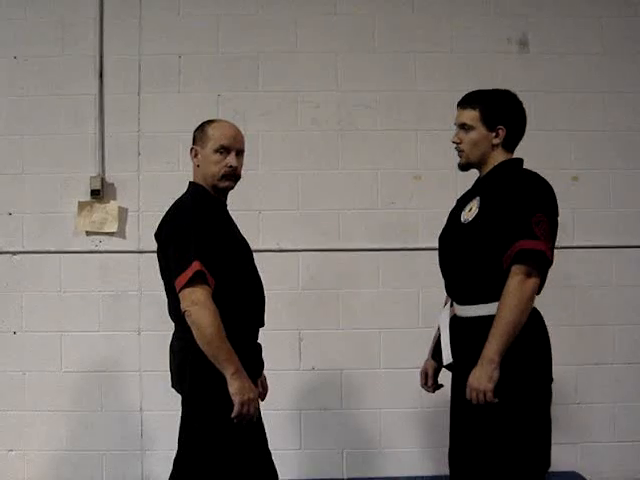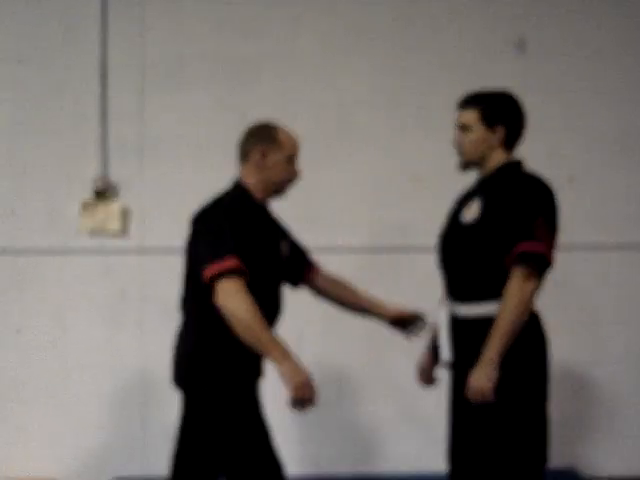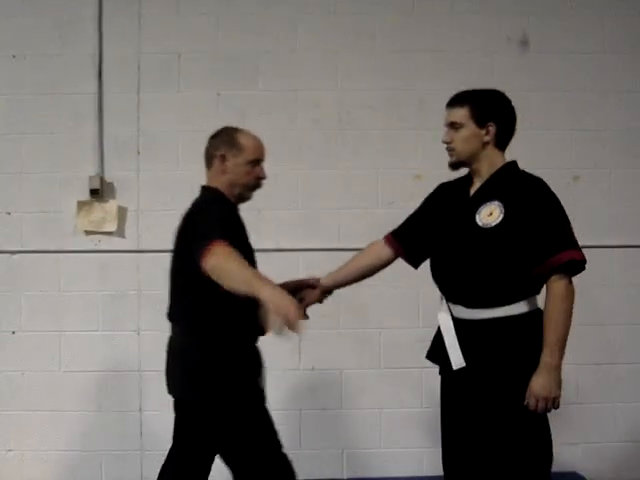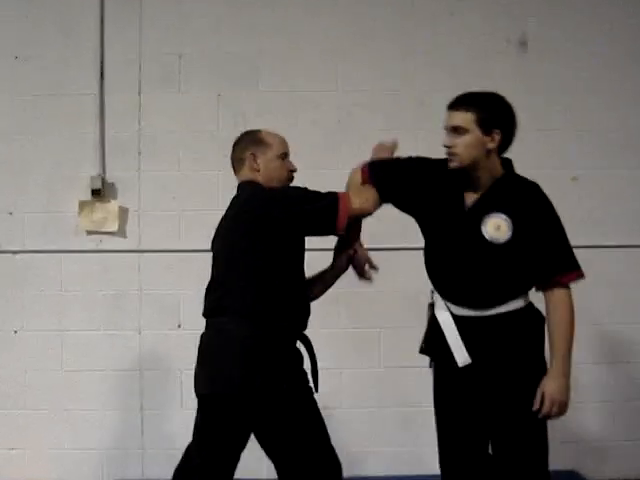
dt=1s
person 1, frame 1
left shoulder: (525, 189)
right shoulder: (475, 194)
left elbow: (524, 278)
left wrist: (490, 361)
right wrist: (438, 351)
left hip: (507, 352)
right hip: (472, 347)
person 1, frame 2
left shoulder: (524, 192)
right shoulder: (471, 197)
left elbow: (523, 280)
left wrist: (490, 360)
right wrist: (433, 346)
left hip: (505, 349)
right hip: (471, 346)
person 1, frame 3
left shoulder: (527, 194)
right shoulder: (446, 197)
left elbow: (559, 280)
right elbow: (389, 247)
left wrist: (549, 367)
right wrist: (323, 286)
left hip: (511, 348)
right hip: (460, 349)
person 1, frame 4
left shoulder: (528, 202)
right shoulder: (431, 180)
left elbow: (558, 288)
right elbow: (362, 176)
left wrist: (558, 373)
left hip: (513, 340)
right hip: (453, 338)
person 2, frame 1
left shoulder: (214, 214)
right shoulder: (188, 217)
right elbow: (195, 304)
left wrist: (248, 366)
right wrist: (235, 374)
left hip: (215, 368)
right hip: (214, 370)
person 2, frame 2
left shoulder: (265, 224)
right shoulder: (223, 216)
left elbow: (318, 278)
right elbow: (229, 297)
left wrist: (385, 312)
right wrist: (287, 363)
left hip: (220, 363)
right hip: (215, 364)
person 2, frame 3
left shoulder: (210, 213)
right shoulder: (212, 214)
left elbow: (221, 296)
right elbow: (217, 259)
left wrist: (294, 287)
right wrist: (270, 291)
left hip: (195, 360)
right hip: (216, 365)
person 2, frame 4
left shoulder: (242, 216)
right shoulder: (270, 203)
left elbow: (287, 292)
right elbow: (358, 203)
left wrist: (339, 264)
left hip: (222, 353)
right hip: (261, 357)
